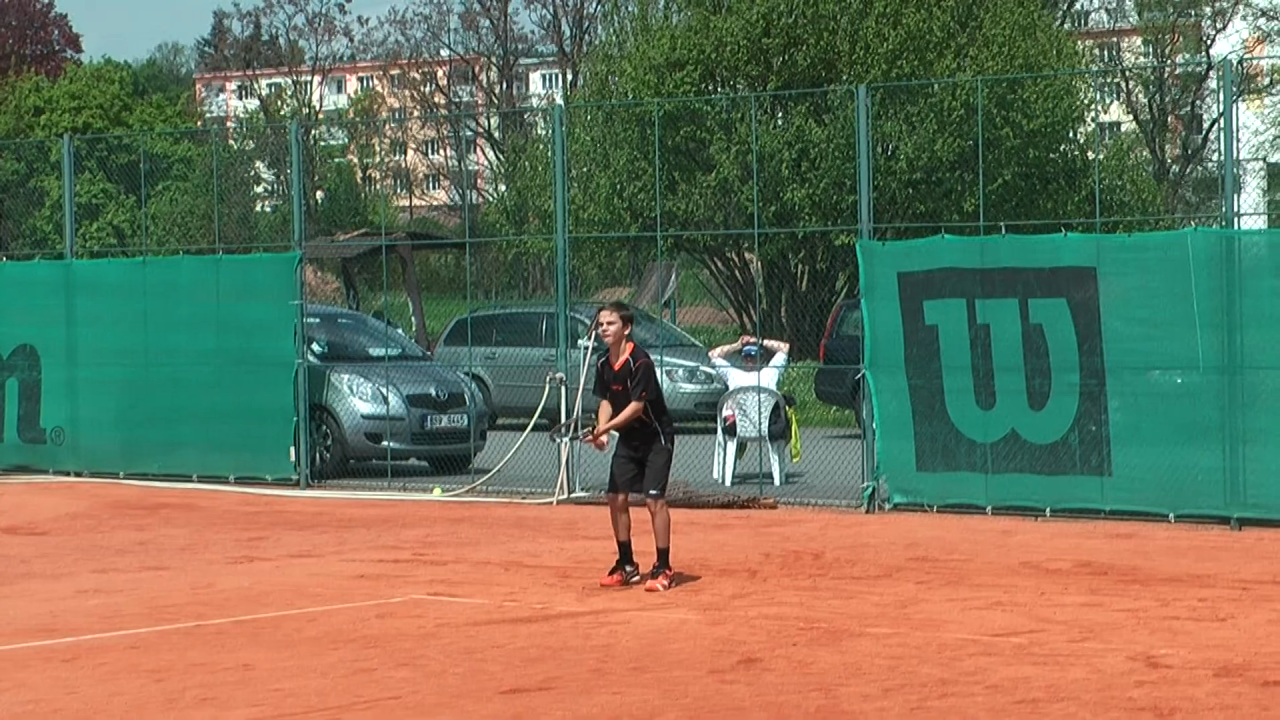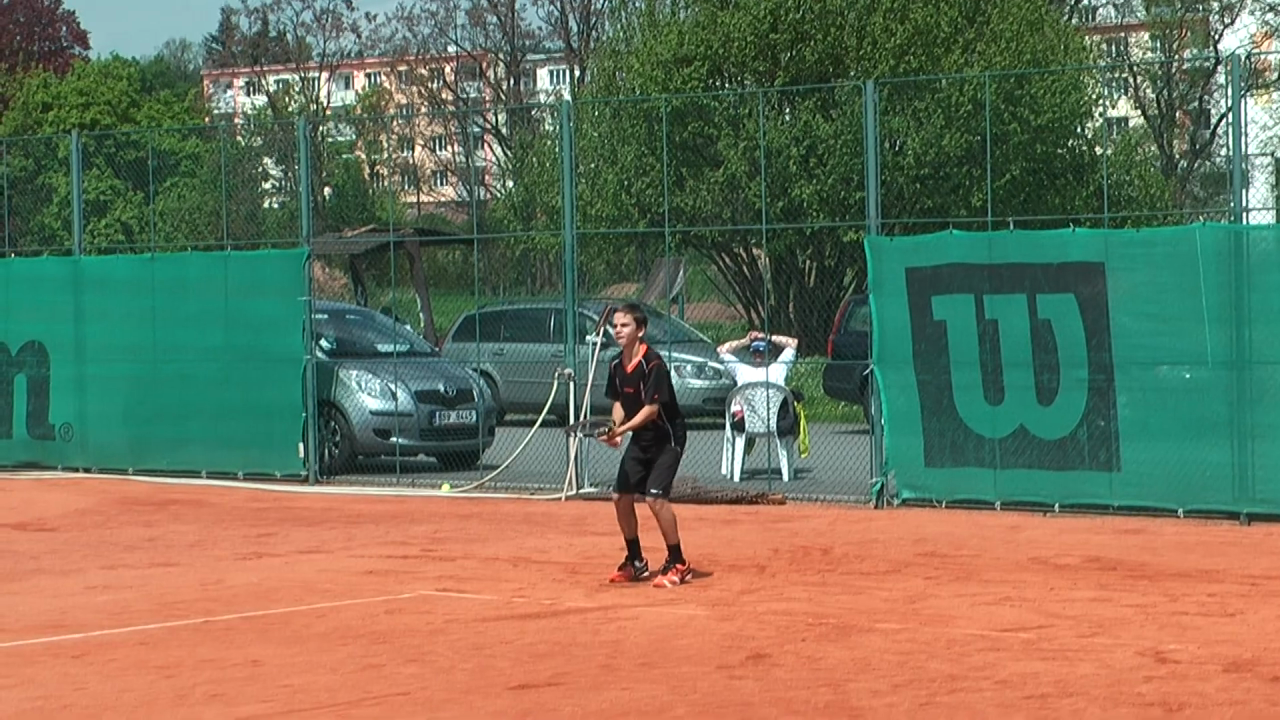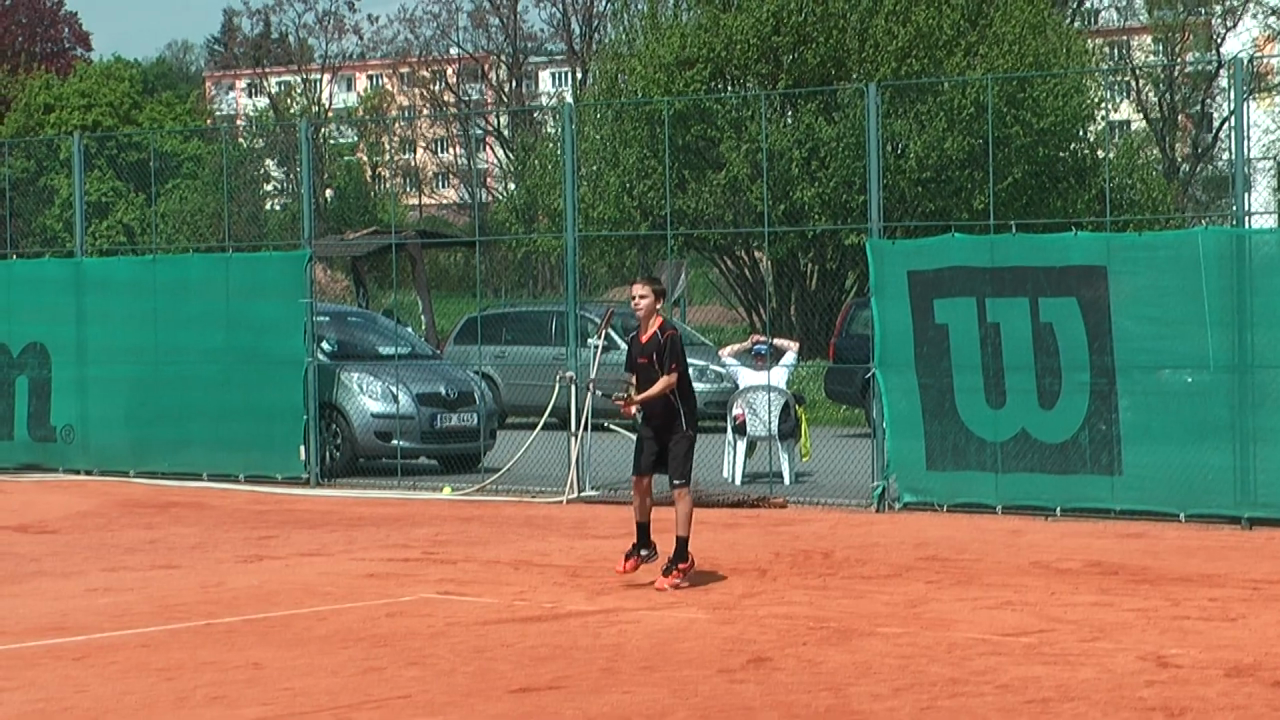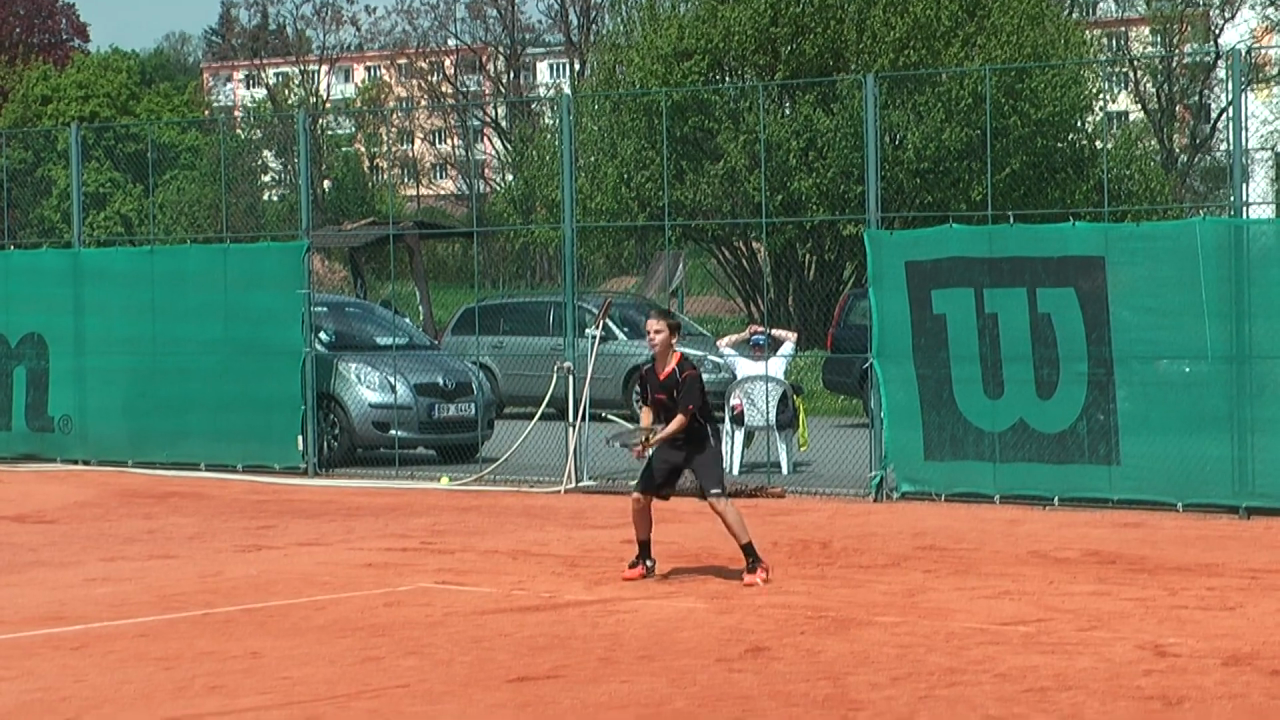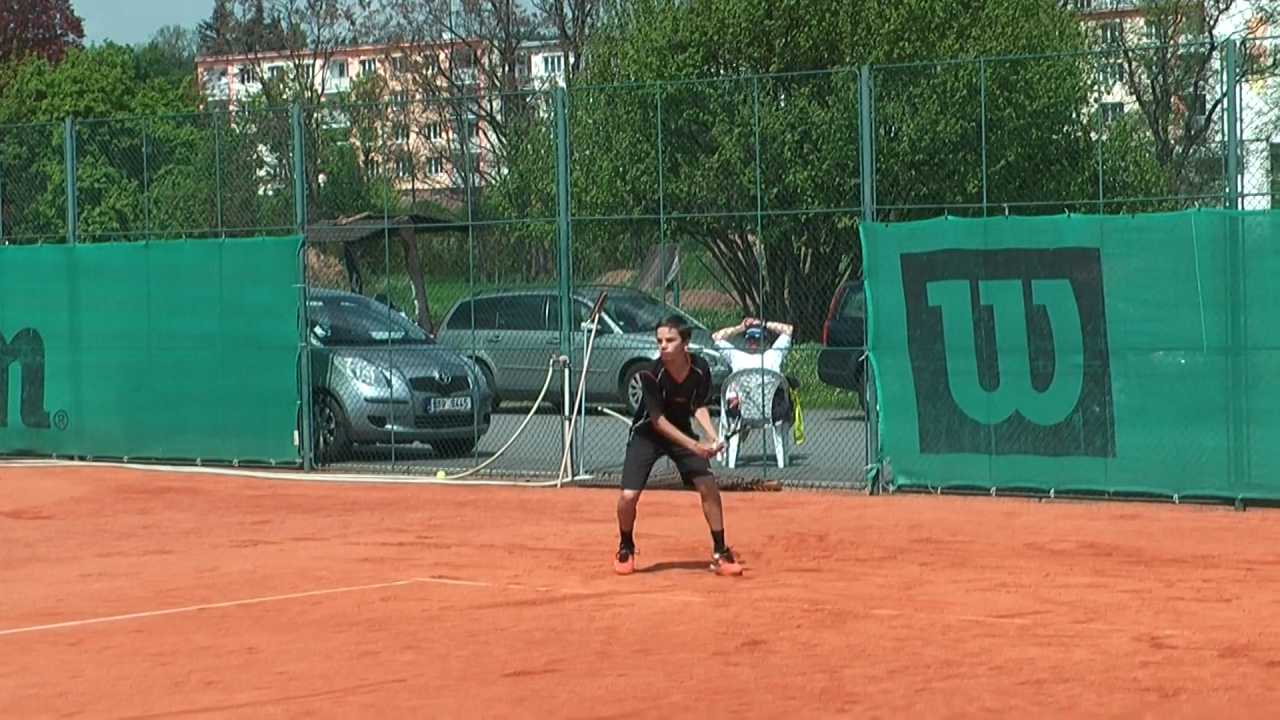
dt=0.3s
person 1, frame 1
left shoulder: (641, 361)
right shoulder: (603, 363)
left elbow: (637, 405)
right elbow: (606, 400)
left wrist: (605, 428)
right wrist: (601, 432)
left hip: (655, 436)
right hip: (627, 438)
left knee: (654, 500)
right knee: (617, 499)
left ankle: (663, 568)
right ankle: (626, 565)
person 1, frame 2
left shoulder: (653, 363)
right shoulder: (616, 364)
left elbow: (652, 408)
right elbow: (619, 402)
left wrist: (621, 430)
right wrist: (616, 431)
left hip: (666, 438)
right hip: (640, 440)
left knee: (656, 497)
right knee: (621, 497)
left ankle: (677, 563)
right ankle: (636, 561)
person 1, frame 3
left shoulder: (668, 335)
right shoulder: (633, 338)
left elbow: (670, 379)
left wrist: (637, 399)
right wrist: (631, 403)
left hip: (678, 420)
right hip: (650, 419)
left knee: (680, 489)
right knee: (640, 482)
left ankle: (681, 561)
right ankle: (643, 547)
person 1, frame 4
left shoulder: (688, 372)
right shoulder: (647, 371)
left elbow: (683, 418)
right elbow: (647, 407)
left wrist: (655, 439)
right wrist: (645, 434)
left hip: (701, 442)
right hip: (670, 443)
left knee: (717, 499)
right knee: (639, 498)
left ankle: (754, 562)
right ankle: (645, 560)
person 1, frame 5
left shoulder: (701, 368)
right shoulder: (652, 375)
left elbow: (700, 408)
right elbow: (659, 421)
left wrist: (712, 436)
right wrist: (692, 445)
left hip: (682, 432)
right hip: (648, 434)
left knee: (707, 484)
right knee: (628, 496)
left ankle: (720, 553)
right ankle: (626, 549)
